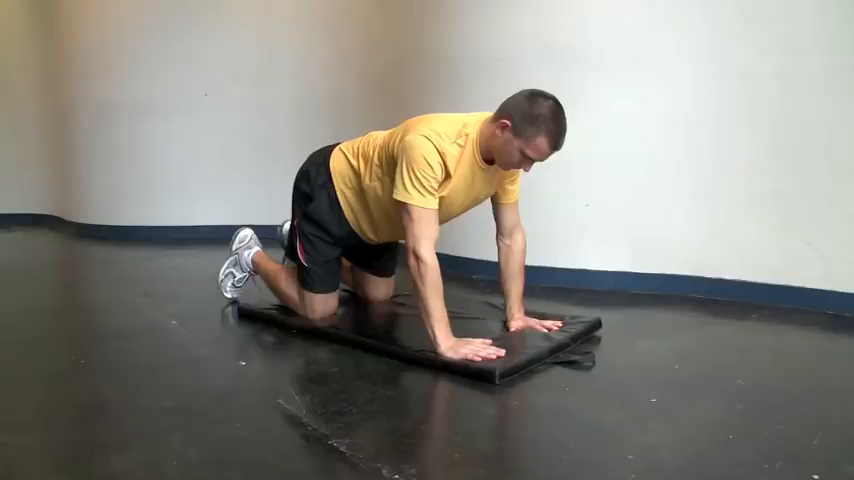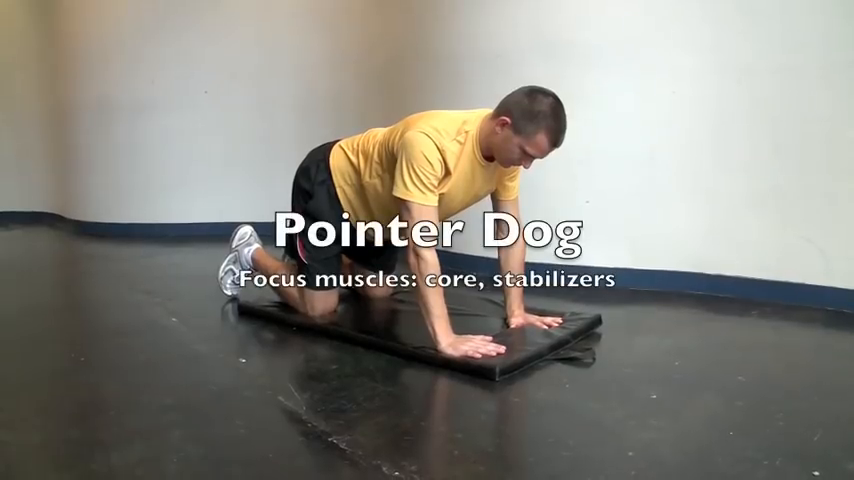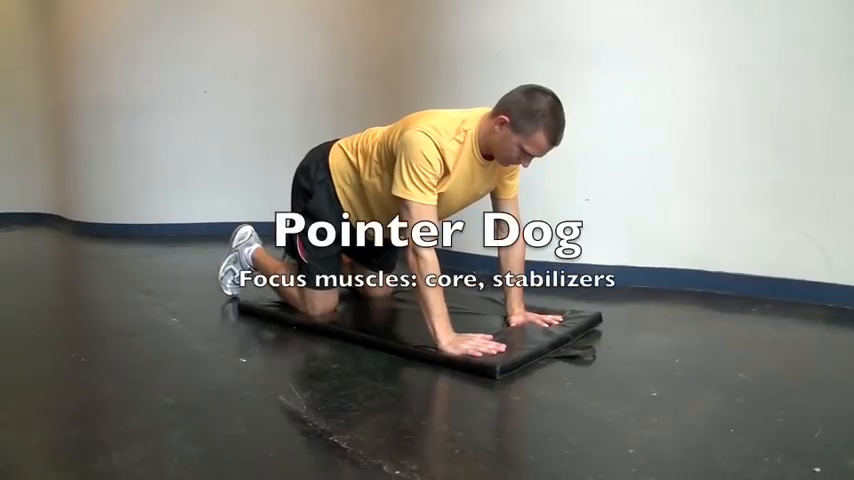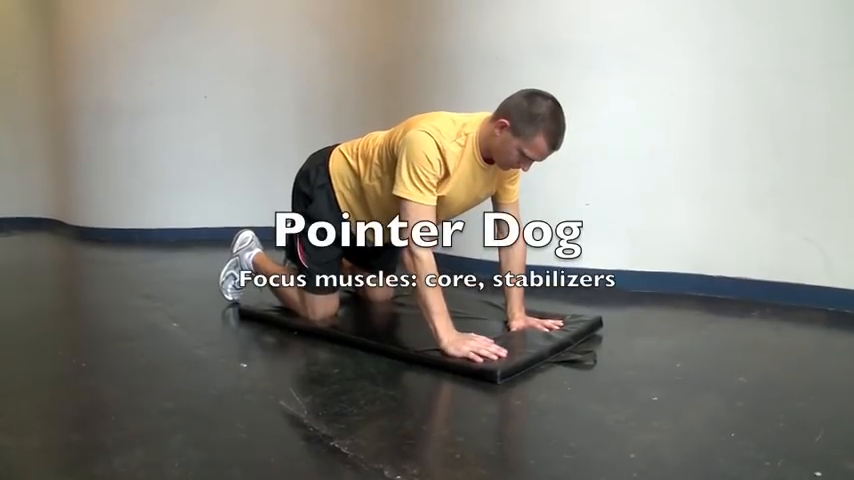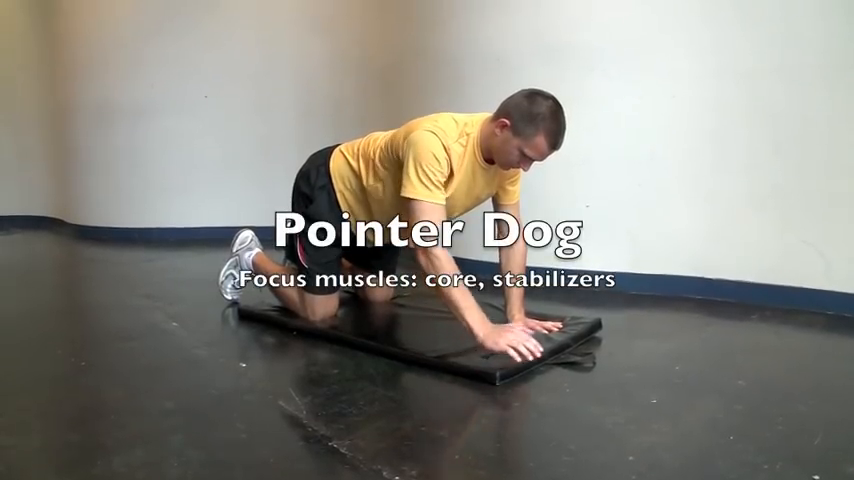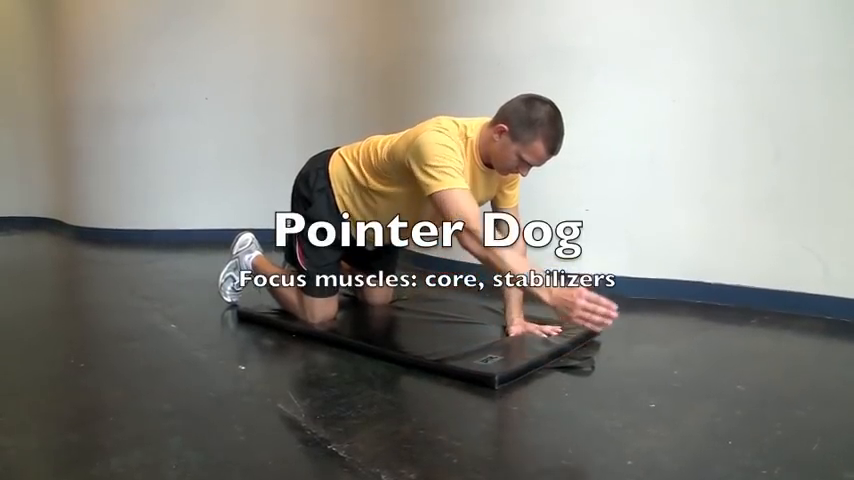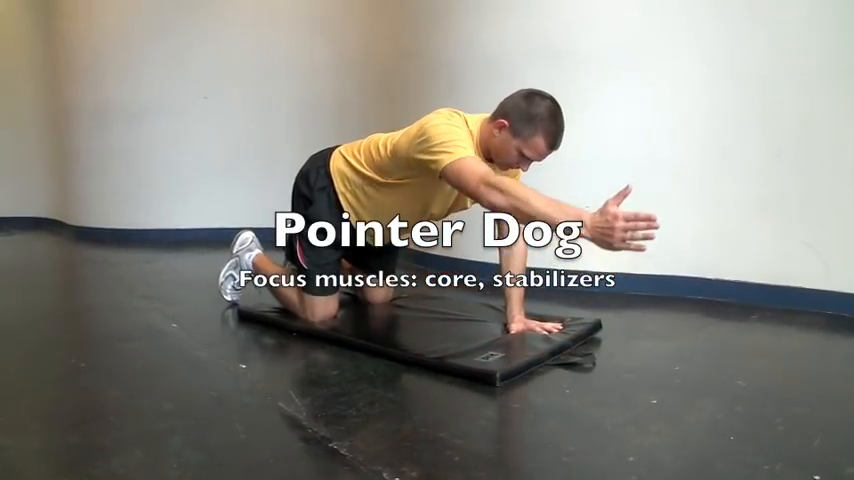
dt=0.5s
person 1, frame 1
left shoulder: (506, 149)
right shoulder: (430, 145)
left elbow: (511, 234)
right elbow: (421, 249)
left wrist: (515, 313)
right wrist: (445, 341)
left hip: (376, 208)
right hip: (331, 189)
left knee: (378, 295)
right knee: (318, 310)
left ankle: (303, 243)
right ankle: (251, 256)
person 1, frame 2
left shoulder: (507, 146)
right shoulder: (430, 142)
left elbow: (510, 232)
right elbow: (421, 247)
left wrist: (515, 311)
right wrist: (445, 337)
left hip: (376, 206)
right hip: (330, 186)
left knee: (378, 294)
right knee: (318, 308)
left ankle: (305, 245)
right ankle: (250, 254)
person 1, frame 3
left shoulder: (506, 144)
right shoulder: (428, 141)
left elbow: (509, 229)
right elbow: (420, 246)
left wrist: (516, 309)
right wrist: (445, 336)
left hip: (377, 204)
right hip: (330, 185)
left knee: (378, 292)
right knee: (319, 307)
left ankle: (316, 252)
right ankle: (251, 254)
person 1, frame 4
left shoulder: (507, 149)
right shoulder: (429, 142)
left elbow: (511, 234)
right elbow: (416, 248)
left wrist: (516, 312)
right wrist: (447, 335)
left hip: (377, 211)
right hip: (329, 189)
left knee: (379, 296)
right knee: (319, 312)
left ankle: (330, 264)
right ankle: (252, 259)
person 1, frame 5
left shoulder: (507, 150)
right shoulder: (433, 142)
left elbow: (511, 234)
right elbow: (429, 248)
left wrist: (515, 315)
right wrist: (484, 328)
left hip: (379, 211)
right hip: (330, 189)
left knee: (378, 296)
right knee: (318, 311)
left ankle: (335, 263)
right ankle: (251, 258)
person 1, frame 6
left shoulder: (508, 152)
right shoulder: (439, 144)
right elbow: (471, 233)
left wrist: (515, 316)
right wrist: (551, 293)
left hip: (378, 215)
right hip: (329, 192)
left knee: (378, 299)
right knee: (318, 316)
left ankle: (332, 265)
right ankle: (252, 259)
person 1, frame 7
left shoulder: (504, 149)
right shoulder: (445, 131)
left elbow: (512, 233)
right elbow: (492, 194)
left wrist: (515, 315)
right wrist: (589, 224)
left hip: (376, 214)
right hip: (329, 189)
left knee: (377, 297)
right knee: (319, 313)
left ankle: (333, 264)
right ankle: (252, 258)
